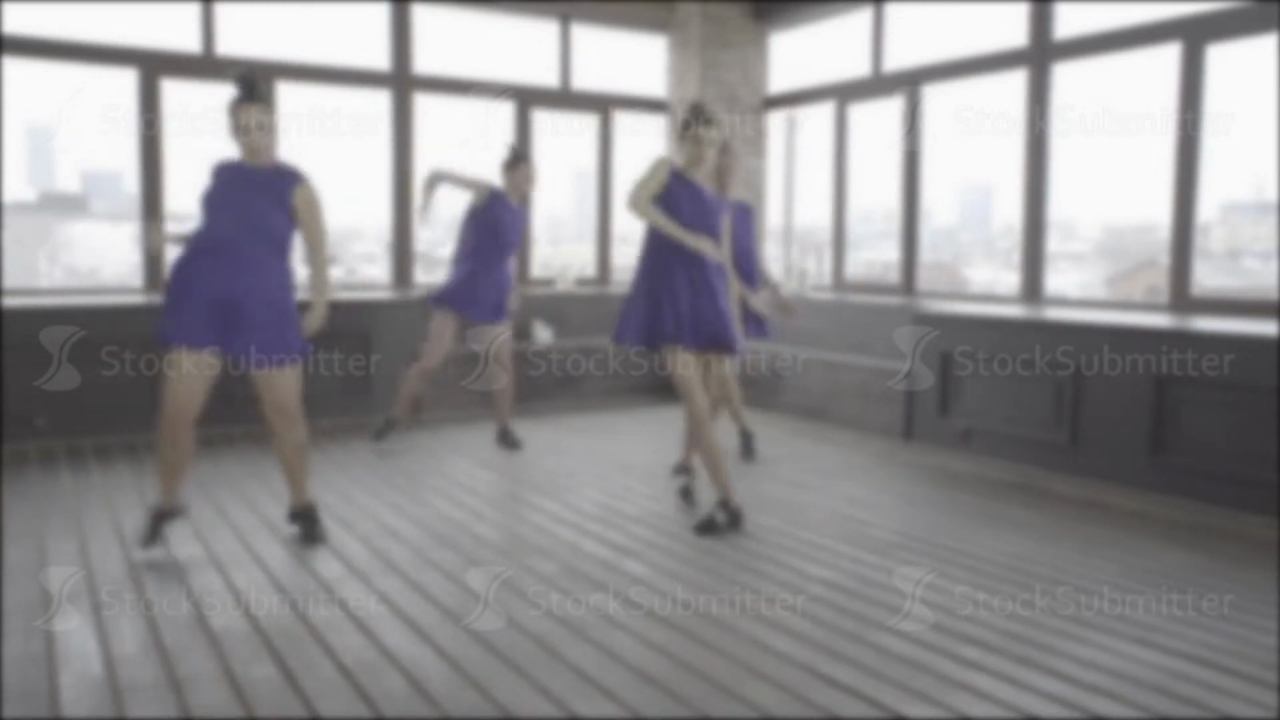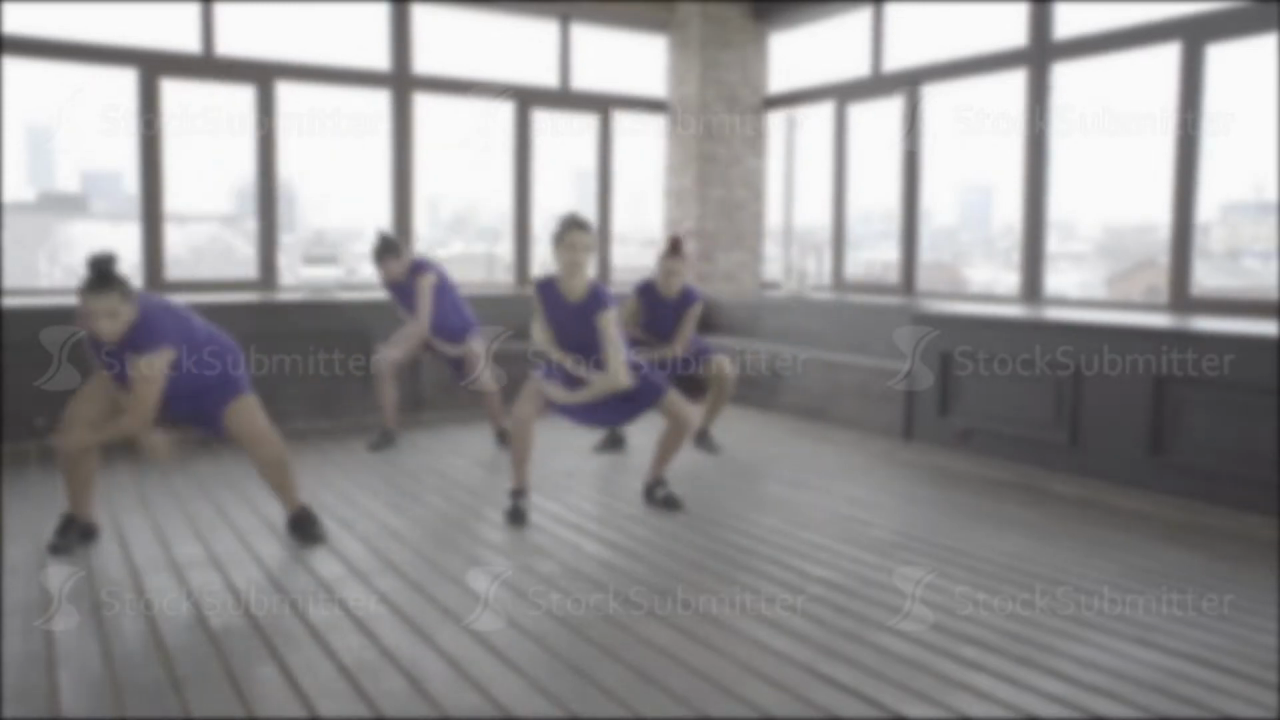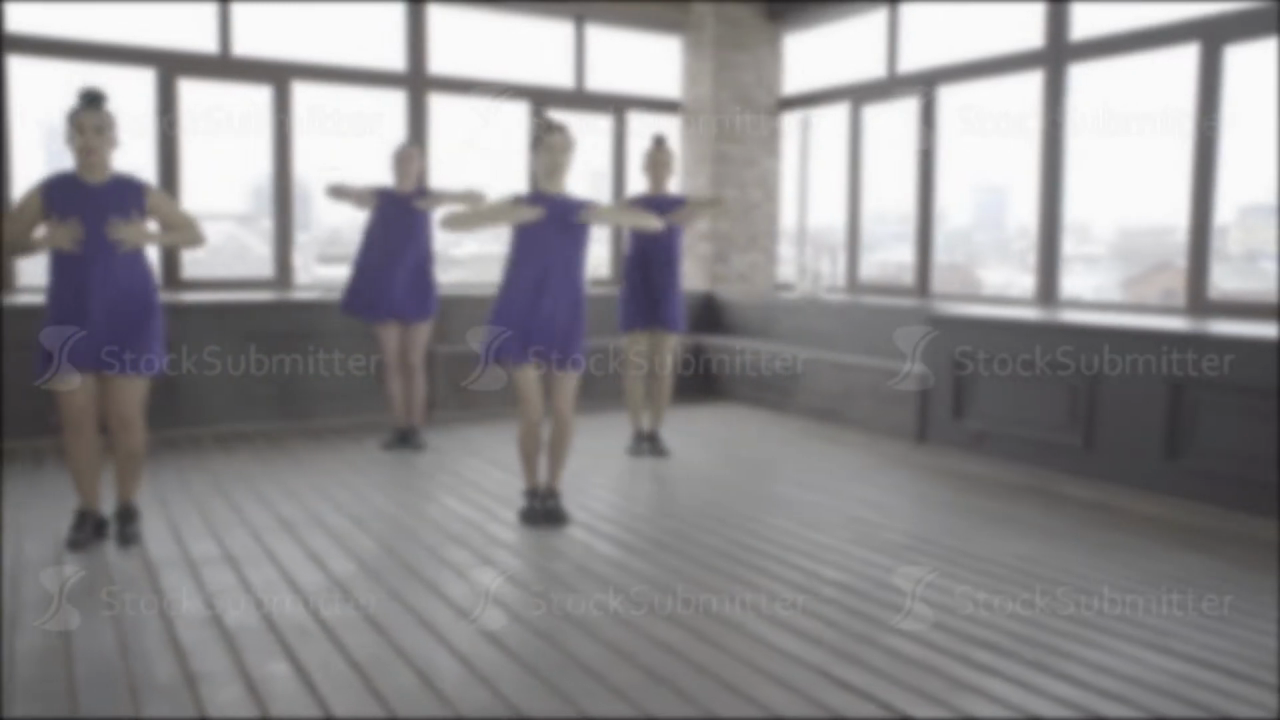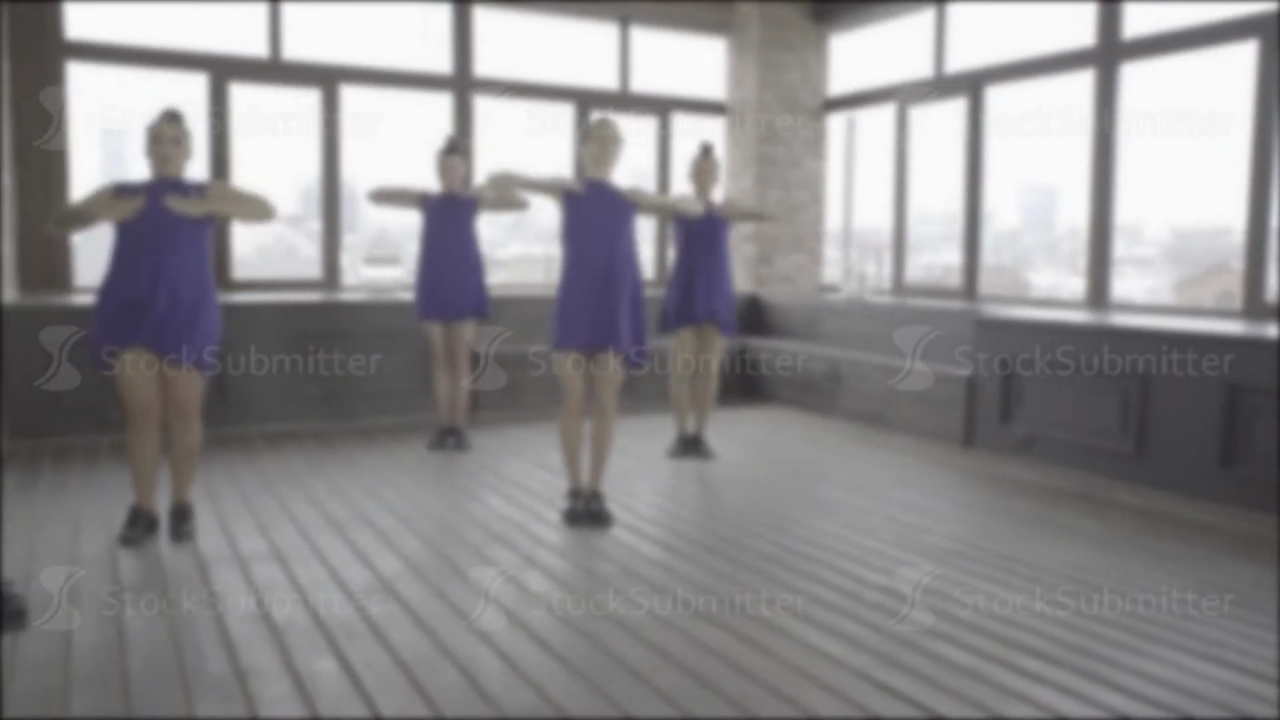
dt=0.7s
person 1, frame 1
left shoulder: (297, 188)
right shoulder: (224, 173)
left elbow: (318, 249)
left wrist: (319, 304)
right wrist: (173, 238)
left hip: (263, 309)
right hip: (201, 304)
left knee: (286, 412)
right knee: (178, 410)
left ankle: (301, 504)
right ankle: (167, 505)
person 1, frame 2
left shoulder: (154, 337)
right shoulder: (94, 313)
left elbow: (141, 415)
left wrist: (93, 434)
right wrist: (147, 432)
left hip: (206, 363)
left knee: (259, 439)
right knee: (73, 426)
left ankle: (297, 512)
right ankle: (79, 519)
person 1, frame 3
left shoulder: (138, 192)
right shoulder: (49, 192)
left elbow: (195, 235)
left wrist: (147, 238)
right wrist: (45, 241)
left hip: (130, 319)
right hip: (73, 320)
left knee: (126, 419)
right knee: (76, 418)
left ankle: (127, 508)
right ankle: (89, 512)
person 1, frame 4
left shoulder: (205, 192)
right shoulder: (122, 194)
left elbow: (265, 210)
right elbow: (60, 222)
left wrist: (206, 208)
right wrist: (102, 213)
left hip: (187, 311)
right hip: (128, 310)
left knee: (184, 413)
right knee: (141, 413)
left ankle: (182, 506)
right ankle: (143, 509)
person 2, frame 1
left shoulder: (716, 207)
right shoulder: (664, 167)
left elbow: (724, 270)
right elbow: (635, 201)
left wrist: (730, 330)
right wrist: (691, 240)
left hip: (706, 307)
right hip: (670, 306)
left knee: (706, 398)
right knee: (696, 405)
right ankle: (728, 503)
person 2, frame 2
left shoulder: (603, 305)
right shoulder: (542, 289)
left elbow: (620, 378)
right elbow: (541, 338)
left wrist: (574, 398)
right wrist: (576, 366)
left hip: (611, 365)
right hip: (569, 362)
left knee: (684, 417)
right knee: (520, 414)
left ankle: (654, 483)
right ankle: (519, 493)
person 2, frame 3
left shoulder: (585, 210)
right shoulder: (517, 205)
left elbow: (656, 223)
right elbow: (449, 222)
left wrist: (613, 217)
right wrist: (510, 217)
left hip: (567, 320)
right hip: (523, 322)
left knee: (563, 415)
right knee: (532, 416)
left ankle: (552, 491)
right ankle: (532, 491)
person 2, frame 4
left shoulder: (631, 197)
right shoulder: (568, 189)
left elbow: (695, 208)
right elbow: (496, 181)
left wrist: (662, 202)
right wrist: (546, 185)
left hip: (617, 305)
right hip: (575, 301)
left knee: (606, 404)
right knee: (573, 402)
left ankle: (595, 492)
right ankle: (575, 492)
person 3, frame 1
left shoulder: (746, 211)
left wrist: (777, 294)
right wrist: (746, 295)
left hip: (742, 305)
left knee: (719, 376)
right knee: (719, 375)
left ankle: (688, 460)
right ankle: (744, 428)
person 3, frame 2
left shoulder: (692, 299)
right shoulder: (643, 290)
left elbow: (679, 346)
right elbow: (623, 328)
left wrist: (643, 356)
left hip: (683, 350)
right hip: (649, 348)
left knee: (725, 371)
left ankle: (702, 432)
right ankle: (615, 433)
person 3, frame 3
left shoulder: (681, 204)
right shoulder: (632, 204)
left elbow: (722, 204)
left wrist: (689, 216)
left hip: (667, 291)
right hip: (636, 290)
left knee: (663, 365)
right knee: (635, 363)
left ankle: (654, 433)
right ankle: (637, 433)
person 3, frame 4
left shoulder: (727, 212)
left elbow: (769, 215)
left wrist: (738, 209)
left hip: (717, 294)
right hip: (685, 292)
left knee: (709, 368)
right knee: (682, 365)
left ankle: (699, 436)
right ankle: (683, 435)
person 4, frame 1
left shoulder: (518, 212)
right shoulder: (488, 193)
right elbow: (437, 175)
left wrist: (511, 287)
right wrist: (427, 197)
left hip: (491, 295)
right hip: (461, 289)
left knee: (504, 365)
right knee: (430, 362)
left ankle: (504, 428)
right ankle: (396, 416)
person 4, frame 2
left shoulder: (423, 272)
right shoulder: (389, 277)
left elbow: (424, 319)
right elbow: (410, 314)
left wrist: (399, 351)
right wrist: (441, 345)
left hip: (457, 323)
right hip: (426, 329)
left knee: (481, 381)
right knee: (382, 364)
left ankle: (501, 429)
right ankle: (388, 431)
person 4, frame 3
left shoulder: (427, 197)
right shoulder: (379, 196)
left elbow: (479, 198)
right elbow: (332, 191)
left wrist: (441, 201)
right wrist: (359, 200)
left hip: (417, 290)
right hip: (384, 290)
left knee: (414, 362)
right knee: (392, 361)
left ankle: (415, 429)
right ankle: (400, 428)
person 4, frame 4
left shoulder: (473, 200)
right shoulder: (427, 201)
left elbow: (522, 204)
right elbow: (374, 196)
left wrist: (488, 190)
right wrist: (410, 193)
left hip: (463, 287)
right hip: (432, 286)
left knee: (460, 360)
right knee: (439, 359)
left ankle: (459, 428)
right ankle: (444, 427)
